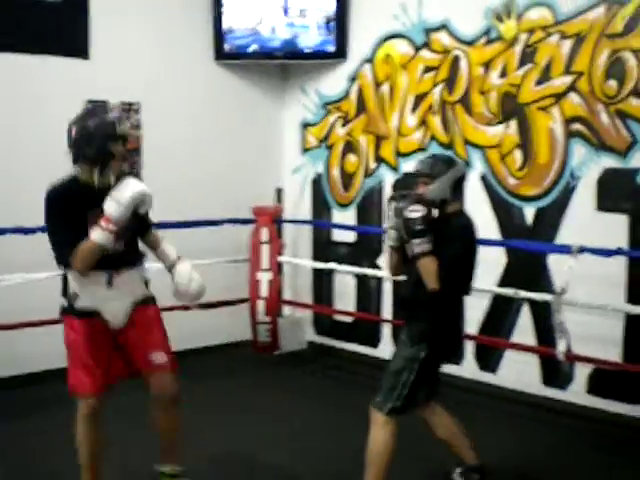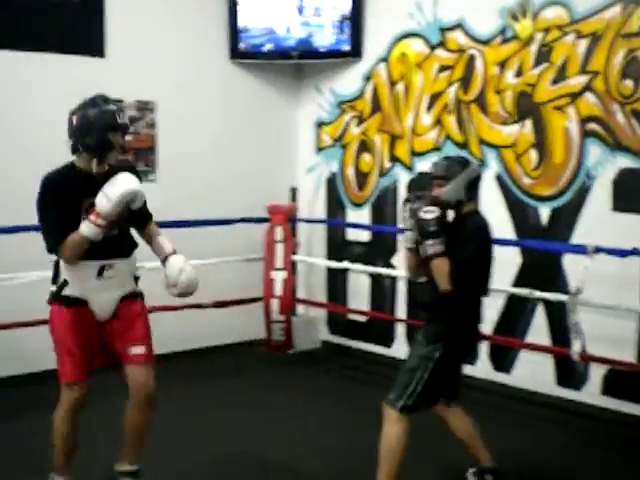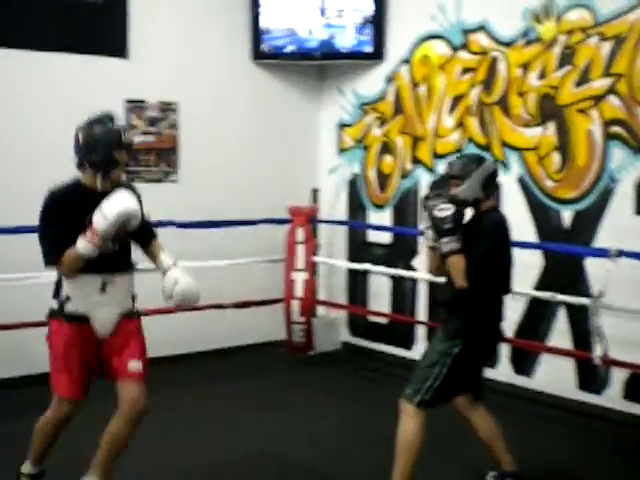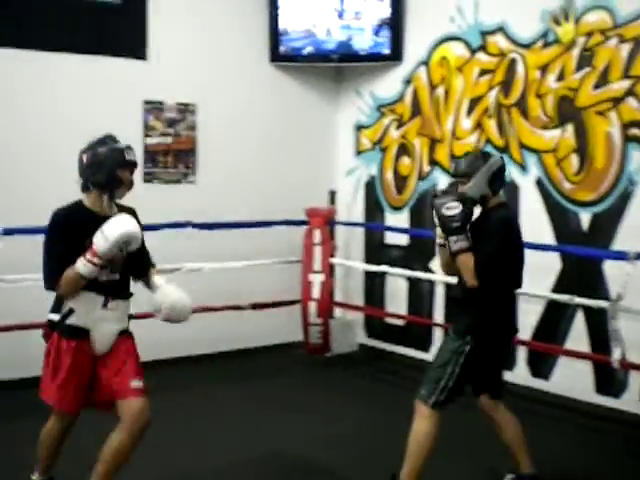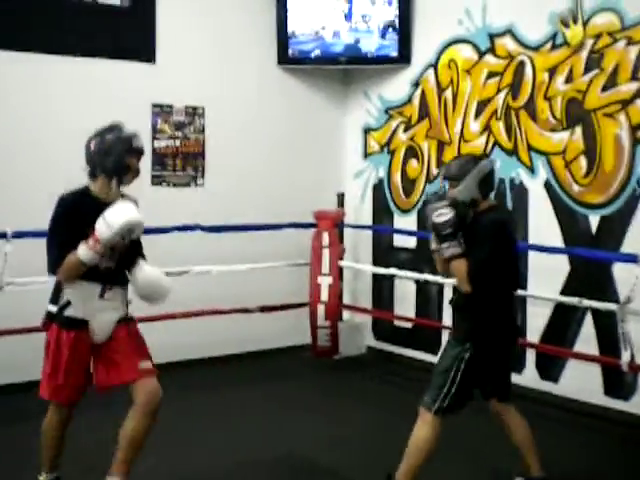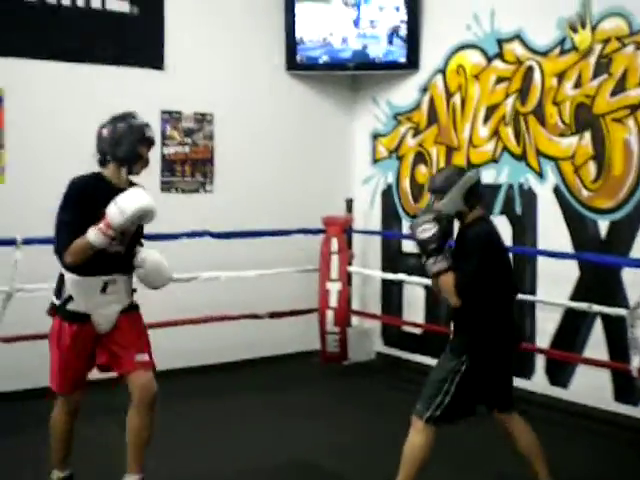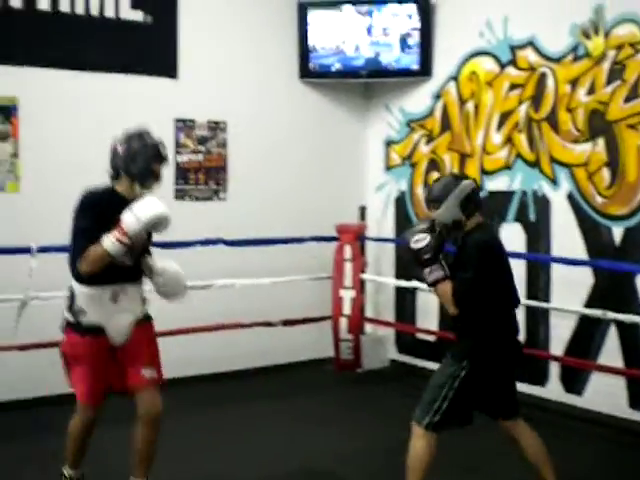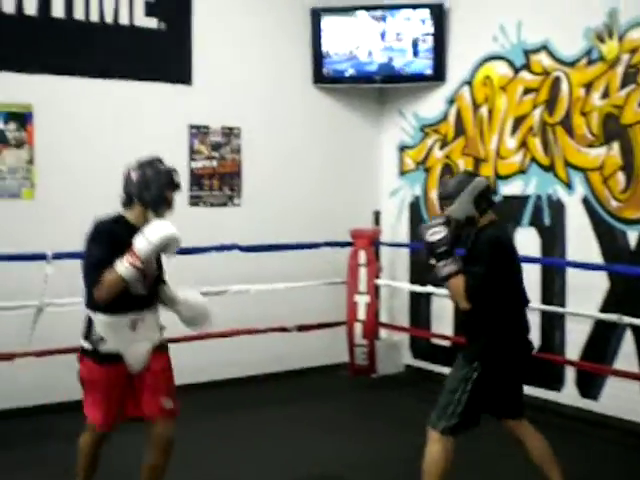
dt=0.1s
person 1, frame 1
left shoulder: (125, 184)
right shoulder: (61, 197)
right elbow: (79, 264)
left wrist: (175, 261)
right wrist: (111, 219)
left hip: (135, 302)
right hip: (87, 310)
left knee: (166, 391)
right knee: (89, 407)
person 1, frame 2
left shoulder: (123, 177)
right shoulder: (57, 184)
left elbow: (143, 222)
right elbow: (67, 252)
left wrist: (171, 256)
right wrist: (103, 212)
left hip: (122, 294)
right hip: (75, 299)
left knee: (144, 387)
right knee: (73, 395)
person 1, frame 3
left shoulder: (125, 194)
right shoulder: (61, 200)
left elbow: (146, 238)
right elbow: (65, 267)
left wrist: (170, 269)
right wrist: (99, 230)
left hip: (120, 312)
right hip: (75, 315)
left knee: (134, 404)
right knee: (64, 409)
person 1, frame 4
left shoulder: (127, 217)
right shoulder: (66, 219)
left elbow: (143, 266)
right elbow: (62, 286)
left wrist: (163, 289)
right wrist: (99, 251)
left hip: (115, 329)
right hip: (73, 328)
left knee: (136, 415)
right knee: (63, 417)
person 1, frame 5
left shoulder: (127, 207)
right shoulder: (71, 205)
right elbow: (63, 274)
left wrist: (146, 273)
right wrist: (101, 237)
left hip: (115, 318)
right hip: (71, 319)
left knee: (150, 396)
right knee: (62, 408)
person 1, frame 6
left shoulder: (133, 193)
right shoulder: (81, 190)
right elbow: (70, 256)
left wrist: (142, 258)
right wrist: (111, 221)
left hip: (120, 307)
right hip: (77, 309)
left knee: (145, 391)
right knee: (69, 399)
person 1, frame 7
left shoulder: (144, 205)
right shoulder: (95, 202)
right elbow: (85, 264)
left wrist: (155, 268)
right wrist: (126, 229)
left hip: (133, 319)
right hip: (90, 322)
left knee: (151, 409)
right knee: (88, 410)
person 1, frame 8
left shoulder: (155, 231)
right shoulder: (106, 231)
right elbow: (99, 291)
left wrist: (176, 300)
right wrist: (140, 252)
left hip: (149, 344)
right hip: (106, 348)
left knee: (163, 435)
right knee: (98, 429)
person 2, frame 1
left shoulder: (459, 227)
right shoulder: (435, 221)
left elbow: (435, 282)
right elbow: (396, 269)
left wrist: (418, 235)
right wrist: (398, 226)
left hip: (432, 330)
right hip: (422, 326)
left knee: (382, 413)
right knee: (424, 404)
person 2, frame 2
left shoulder: (473, 228)
right shoulder: (456, 224)
left elbow: (447, 283)
right elbow: (415, 271)
left wrist: (431, 235)
right wrist: (415, 227)
left hip: (447, 332)
right hip: (446, 328)
left knee: (394, 410)
right knee: (442, 403)
person 2, frame 3
left shoulder: (492, 225)
right shoulder: (477, 221)
left elbow: (463, 280)
right elbow: (438, 269)
left wrist: (448, 232)
right wrist: (436, 228)
left hip: (468, 328)
right hip: (468, 326)
left knee: (411, 406)
right knee: (468, 401)
person 2, frame 4
left shoulder: (499, 221)
right shoulder: (488, 217)
left elbow: (473, 277)
right elbow: (450, 267)
left wrist: (456, 230)
right wrist: (449, 226)
left hip: (478, 326)
right hip: (490, 324)
left knee: (426, 406)
right knee: (490, 400)
person 2, frame 5
left shoulder: (492, 224)
right shoulder: (483, 220)
left elbow: (468, 283)
right elbow: (446, 270)
left wrist: (449, 235)
right wrist: (440, 232)
left hip: (478, 330)
right hip: (495, 327)
left knee: (430, 412)
right knee: (501, 404)
person 2, frame 6
left shoulder: (478, 236)
right shoulder: (478, 230)
left elbow: (456, 296)
right elbow: (456, 283)
left wrist: (432, 252)
right wrist: (438, 245)
left hip: (475, 342)
right hip: (496, 339)
left knee: (422, 420)
right knee: (506, 414)
person 2, frame 7
left shoulder: (477, 244)
right shoulder: (480, 238)
left elbow: (455, 304)
right elbow: (456, 292)
left wrist: (428, 260)
right wrist: (434, 256)
left hip: (475, 348)
right hip: (498, 345)
left knee: (423, 427)
right knee: (511, 420)
person 2, frame 8
left shoulder: (490, 240)
right shoulder: (490, 235)
left elbow: (467, 299)
right elbow: (467, 290)
left wrist: (443, 254)
right wrist: (449, 250)
left hip: (488, 348)
right hip: (508, 344)
left knee: (439, 430)
right knee: (515, 421)
